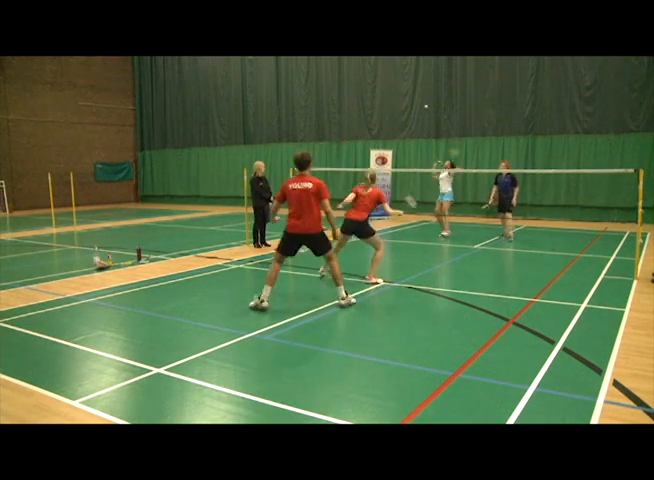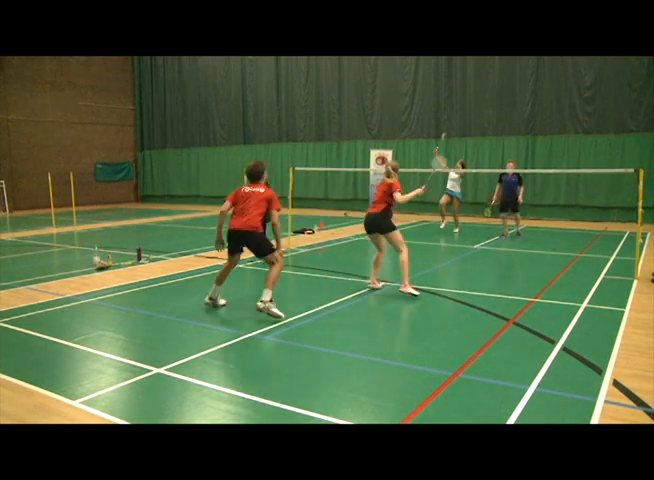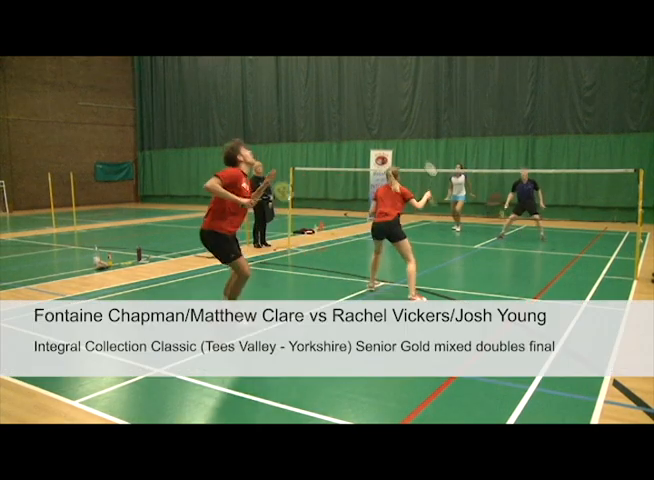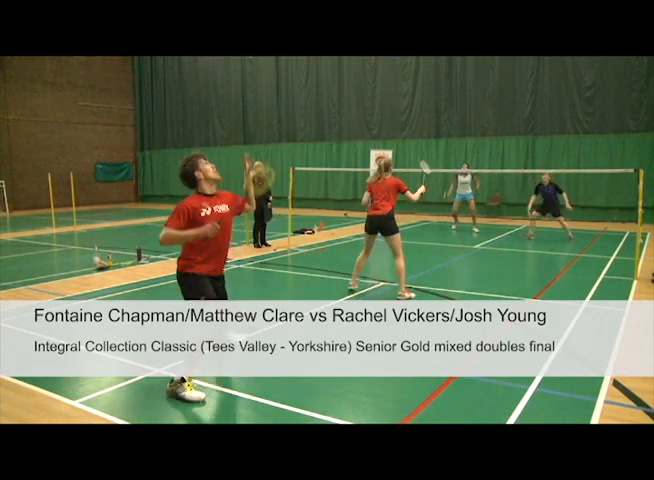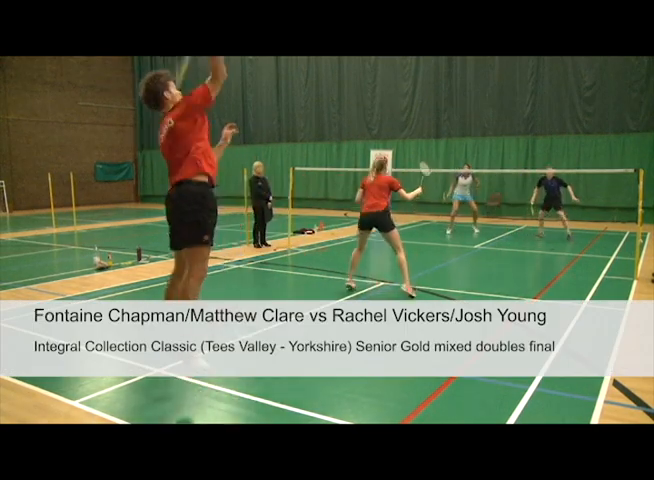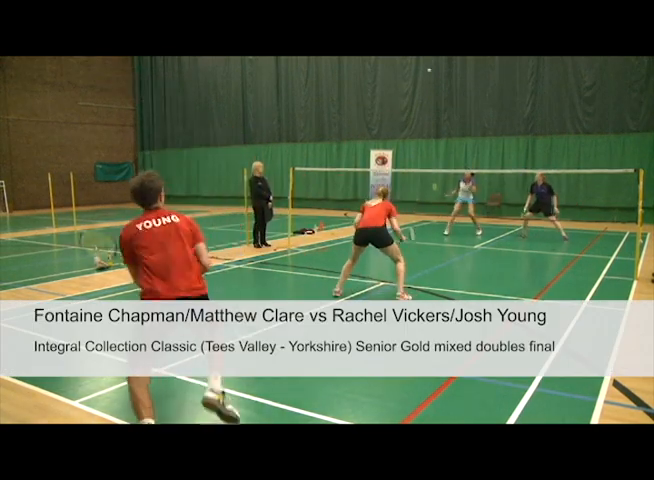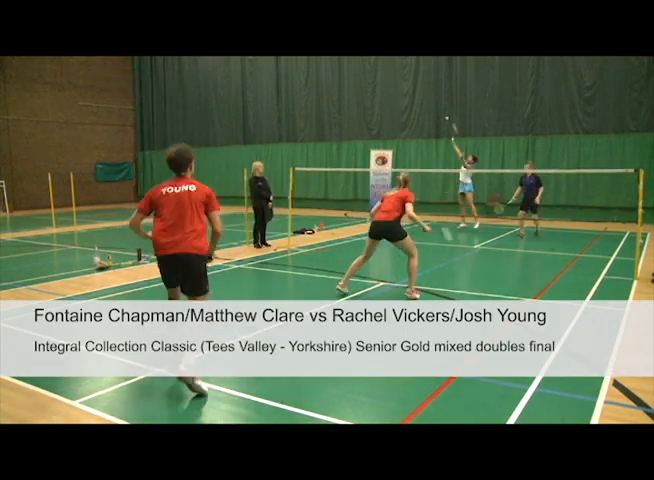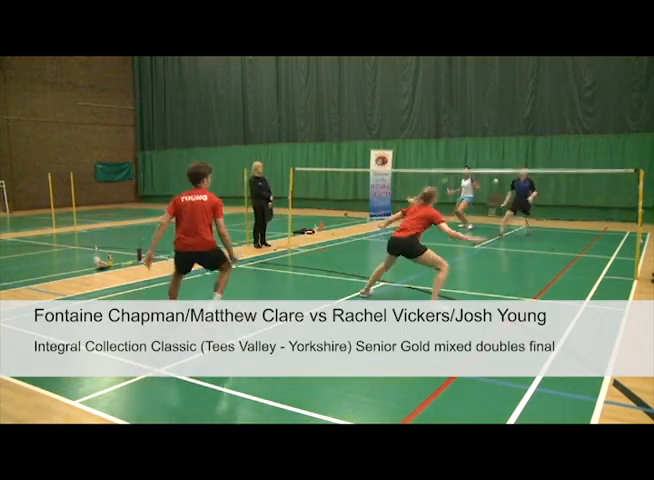
dt=0.4s
person 1, frame 1
left shoulder: (288, 185)
right shoulder: (318, 184)
left elbow: (275, 207)
right elbow: (328, 210)
left wrist: (273, 216)
right wrist: (335, 230)
left hip: (292, 230)
right hip: (313, 231)
left knee: (278, 261)
right knee: (332, 258)
left ankle: (263, 299)
right ankle: (344, 296)
person 1, frame 2
left shoulder: (241, 191)
right shoulder: (271, 194)
left elbow: (223, 210)
right elbow: (275, 221)
left wrist: (219, 236)
right wrist: (279, 244)
left hip: (234, 230)
right hip: (250, 231)
left knee: (232, 262)
right knee: (278, 262)
left ankle: (213, 297)
right ankle: (266, 302)
person 1, frame 3
left shoulder: (245, 180)
right shoulder: (232, 173)
left elbow: (250, 199)
right elbow: (209, 185)
left wrist: (265, 184)
right wrist: (238, 199)
left hip: (227, 233)
right hip: (215, 232)
left knee: (241, 271)
right knee: (244, 272)
person 1, frame 4
left shoulder: (227, 199)
right shoulder: (189, 206)
left elbow: (250, 206)
right elbow: (164, 238)
left wrist: (249, 180)
right wrist: (199, 232)
left hip: (216, 272)
right hip: (193, 274)
right ankle: (178, 382)
person 1, frame 5
left shoulder: (166, 132)
right shoulder: (185, 111)
right elbow: (219, 77)
left wrist: (223, 142)
left hip: (180, 195)
right hip: (196, 193)
left knee: (181, 272)
right knee: (196, 272)
person 1, frame 6
left shoulder: (128, 232)
right shoulder: (185, 221)
right elbow: (205, 263)
left hip: (155, 304)
right hip: (193, 298)
left ankle: (147, 425)
right ankle: (215, 391)
person 1, frame 7
left shoulder: (157, 191)
right shoulder: (204, 190)
left elbow: (134, 223)
right elbow: (218, 230)
left wrist: (146, 235)
right wrist: (211, 251)
left hip: (164, 253)
right hip: (192, 253)
left knee: (174, 295)
person 1, frame 8
left shoulder: (179, 199)
right shoulder: (214, 200)
left elbow: (163, 224)
right elbow: (222, 230)
left wrist: (152, 251)
right wrist: (232, 253)
left hip: (183, 248)
right hip: (205, 247)
left knee: (178, 276)
right knee: (227, 267)
person 2, frame 1
left shoulder: (358, 189)
right shoulder: (379, 192)
left elbow: (347, 200)
right elbow: (389, 211)
left wrist: (341, 205)
right wrist: (398, 212)
left hip: (348, 221)
right hip: (361, 225)
left knee: (339, 246)
right knee: (380, 247)
left ankle: (324, 270)
right ankle: (371, 277)
person 2, frame 2
left shoulder: (382, 183)
right shoulder: (394, 183)
right elbow: (399, 199)
right wrist: (416, 192)
left hip: (369, 219)
right hip: (380, 218)
left knee: (381, 250)
right knee: (403, 250)
left ankle: (373, 281)
right ankle: (405, 285)
person 2, frame 3
left shoulder: (379, 191)
right shoulder: (402, 190)
left elbow: (371, 212)
right elbow: (418, 206)
right wrist: (426, 196)
left hip: (377, 225)
right hip: (392, 225)
left knee: (377, 252)
right knee: (410, 260)
left ankle: (372, 282)
right ankle: (413, 295)
person 2, frame 4
left shoulder: (371, 182)
right shoulder: (396, 182)
left elbow: (364, 202)
right elbow: (414, 198)
right wrist: (421, 190)
left hip: (371, 219)
right hip: (386, 219)
left knee: (366, 251)
right knee: (399, 256)
left ankle: (353, 282)
right ankle: (403, 291)
person 2, frame 5
left shoulder: (366, 180)
right shoulder: (390, 180)
left elbow: (358, 199)
right elbow: (407, 197)
right wrist: (417, 191)
left hip: (365, 216)
right hip: (381, 215)
left knee: (360, 248)
right knee: (399, 250)
left ankle: (350, 280)
right ankle: (407, 284)
person 2, frame 6
left shoulder: (367, 204)
right shoulder: (389, 206)
left elbow: (356, 222)
right elbow: (395, 227)
right wrist: (402, 236)
left hip: (361, 231)
right hip: (379, 231)
left knee: (352, 260)
right knee: (399, 260)
left ankle: (338, 288)
right ankle: (401, 292)
person 2, frame 7
left shoulder: (388, 194)
right shoulder: (408, 194)
left elbow: (373, 212)
right elbow: (410, 214)
right wrist: (424, 225)
left hip: (376, 225)
right hip: (391, 227)
left knee: (365, 256)
right knee: (413, 254)
left ankle: (343, 284)
right ankle: (411, 290)
person 2, frame 8
left shoulder: (412, 206)
right shoulder: (433, 213)
left elbow: (393, 218)
right elbow: (450, 232)
left wrist: (383, 225)
right wrist: (472, 239)
left hip: (394, 241)
right hip: (408, 243)
left knee: (386, 265)
right knee: (443, 267)
left ankle: (366, 290)
